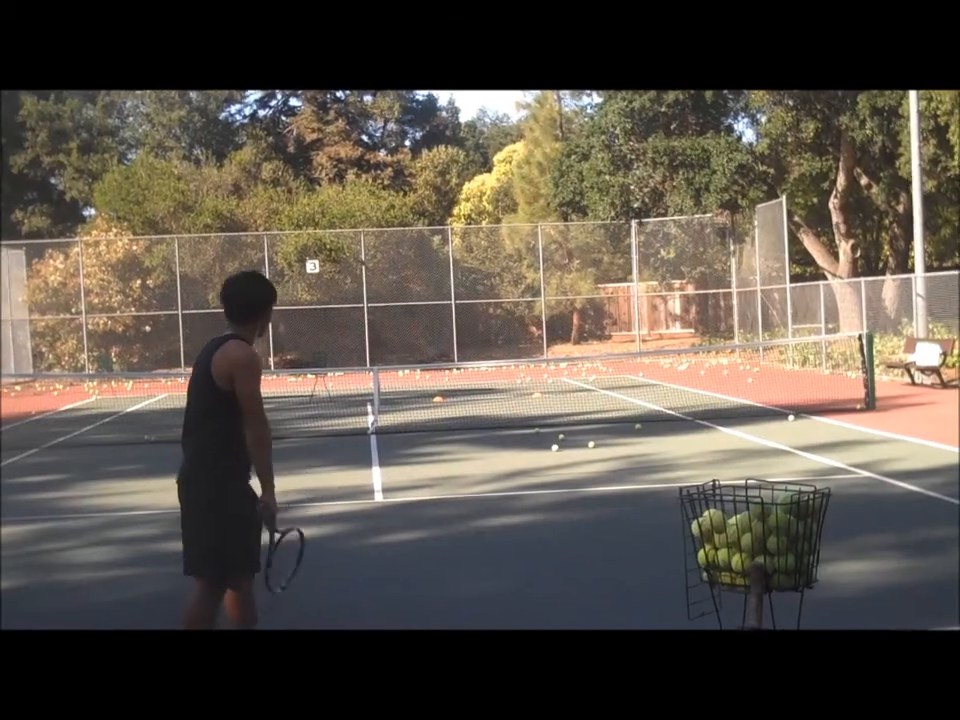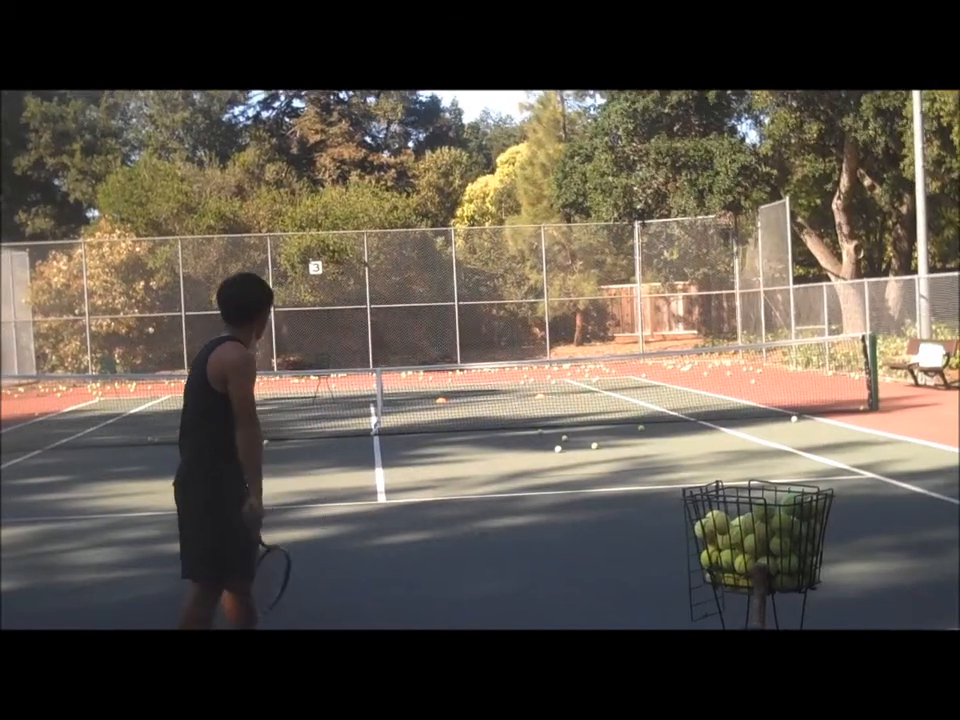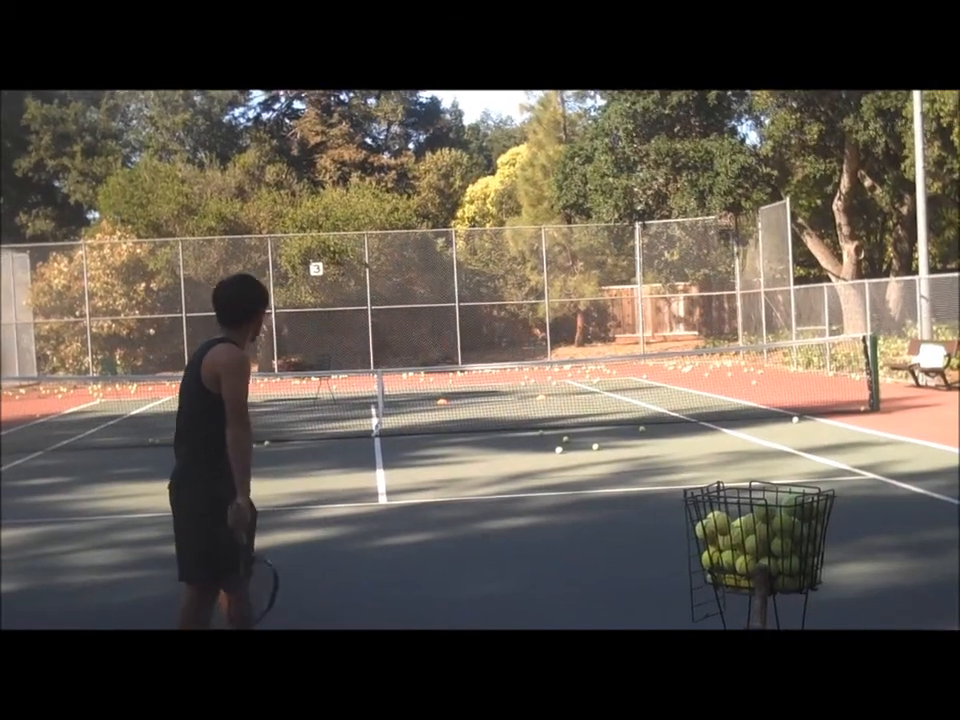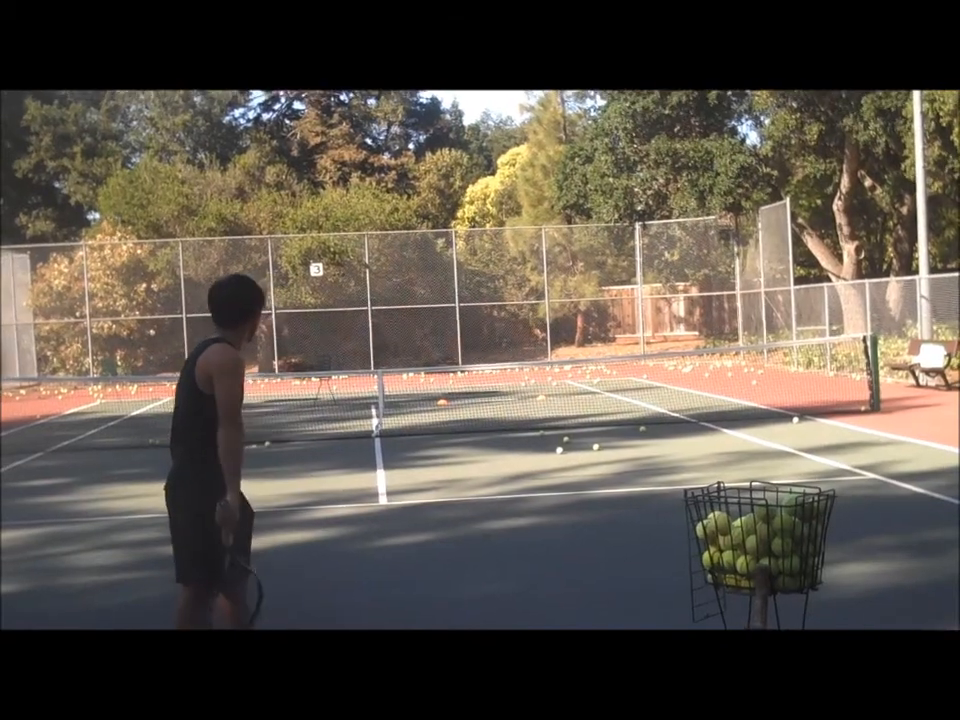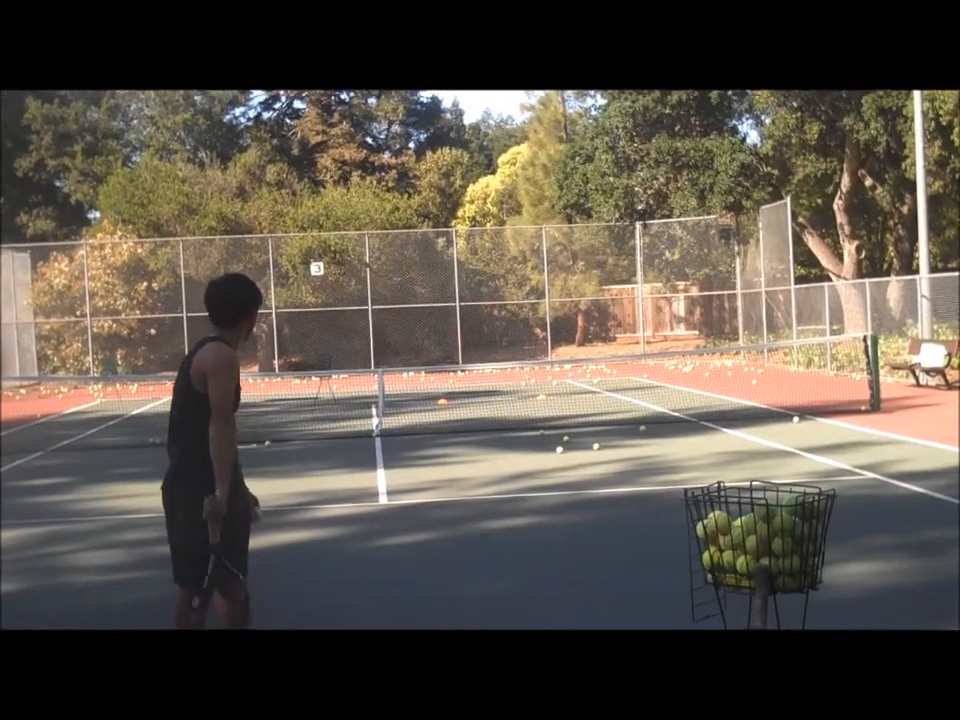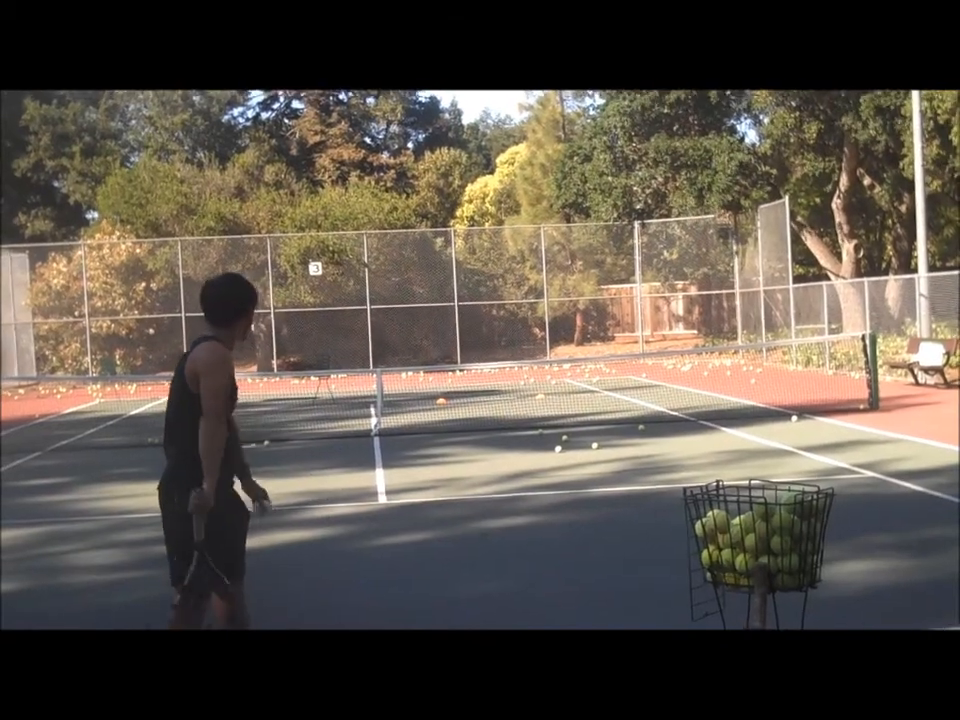
dt=0.1s
person 1, frame 1
left shoulder: (217, 350)
right shoulder: (242, 355)
right elbow: (255, 427)
left wrist: (250, 490)
right wrist: (268, 493)
left hip: (212, 478)
right hip: (215, 483)
left knee: (240, 572)
right knee: (213, 581)
person 1, frame 2
left shoulder: (215, 352)
right shoulder: (237, 357)
right elbow: (247, 429)
left wrist: (245, 492)
right wrist: (255, 495)
left hip: (209, 480)
right hip: (212, 485)
left knee: (238, 575)
right knee: (209, 584)
person 1, frame 3
left shoulder: (211, 353)
right shoulder: (232, 358)
right elbow: (237, 428)
left wrist: (238, 493)
right wrist: (242, 495)
left hip: (209, 485)
right hip: (205, 489)
left knee: (235, 575)
right knee: (205, 585)
person 1, frame 4
left shoulder: (208, 354)
right shoulder: (226, 358)
right elbow: (229, 428)
left wrist: (229, 492)
right wrist: (232, 493)
left hip: (204, 486)
right hip: (201, 489)
left knee: (232, 577)
right knee: (202, 587)
person 1, frame 5
left shoulder: (210, 353)
right shoulder: (220, 356)
right elbow: (220, 425)
left wrist: (237, 487)
right wrist: (222, 490)
left hip: (201, 486)
right hip: (197, 491)
left knee: (230, 578)
right knee: (198, 586)
person 1, frame 6
left shoulder: (206, 352)
right shoulder: (214, 355)
left elbow: (225, 425)
right elbow: (211, 421)
left wrist: (247, 480)
right wrist: (211, 485)
left hip: (201, 486)
right hip: (195, 491)
left knee: (228, 579)
